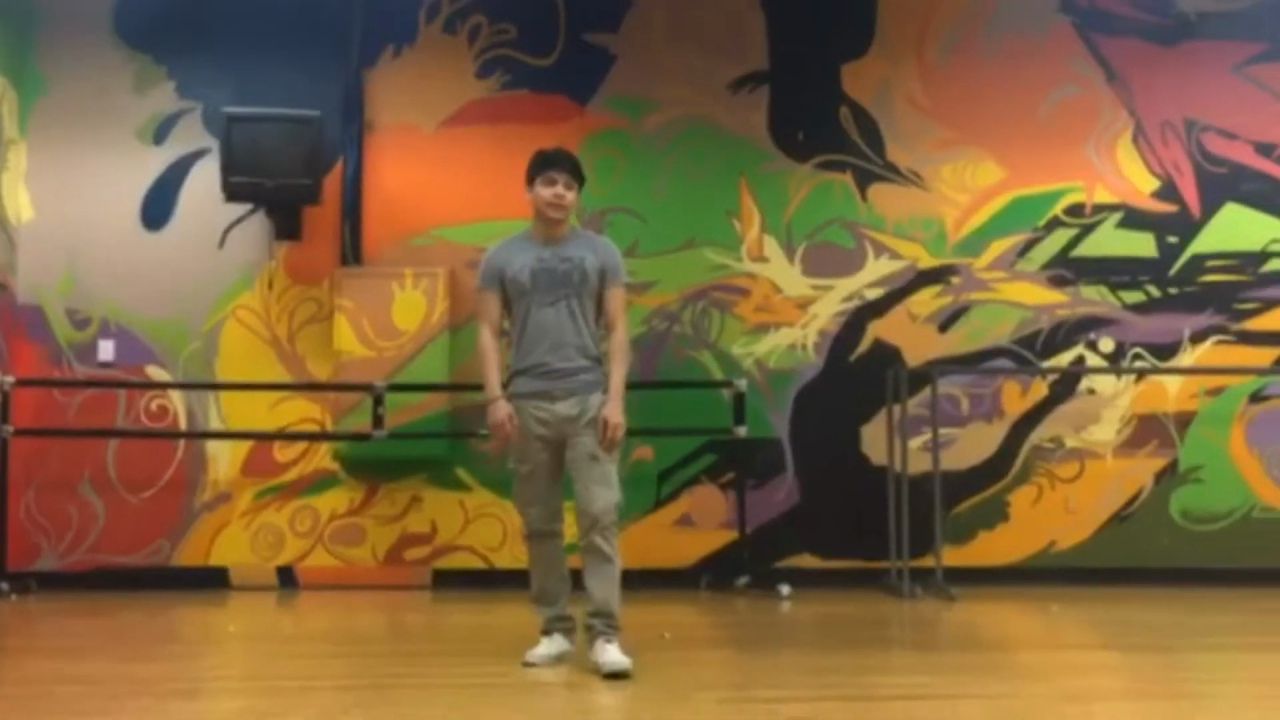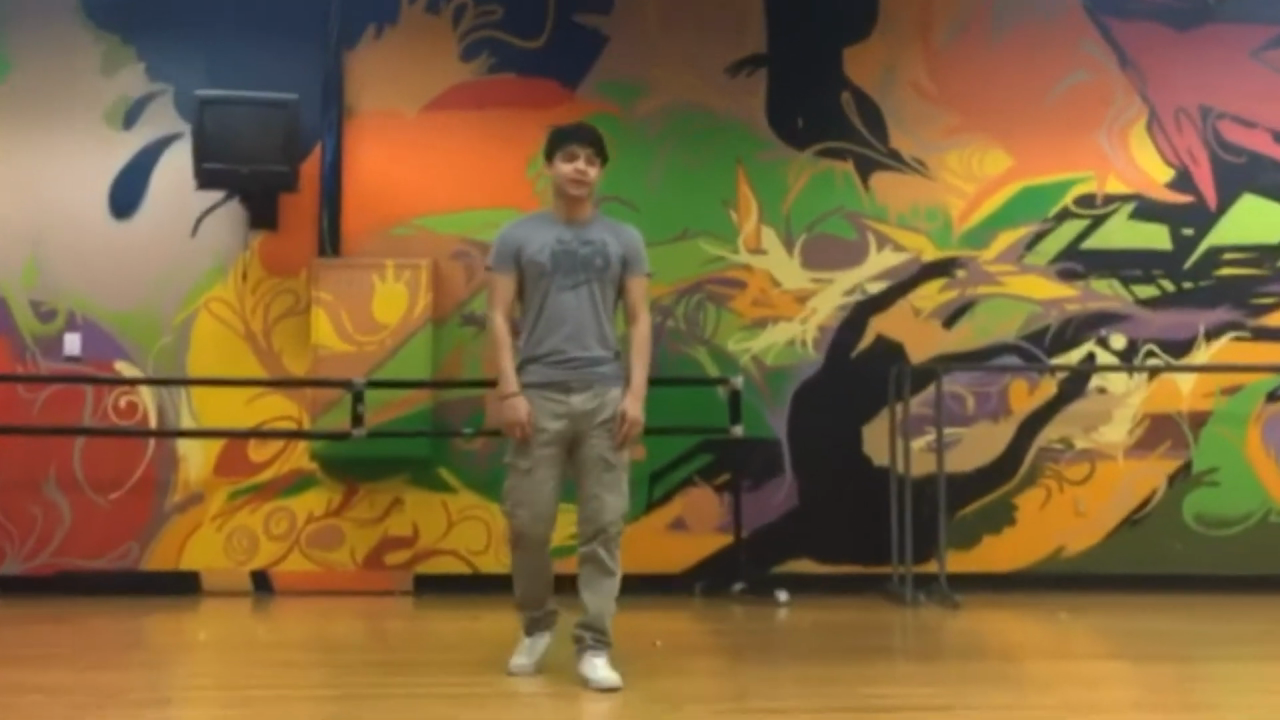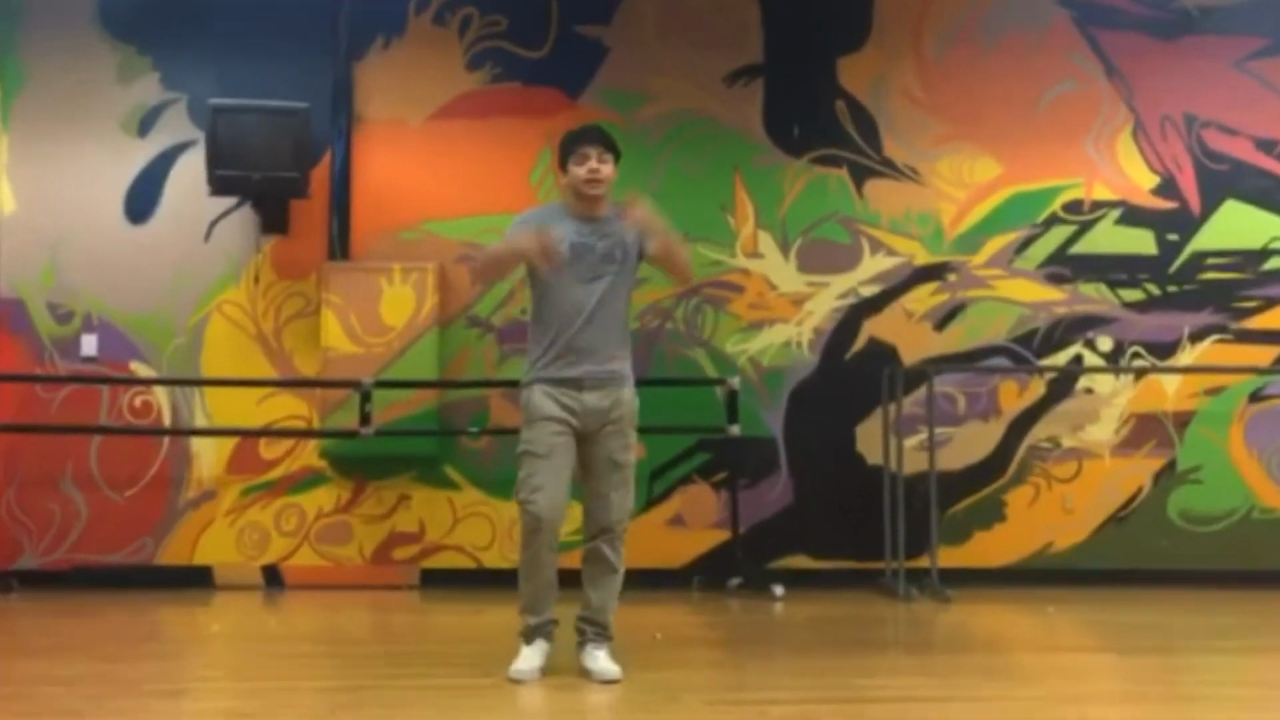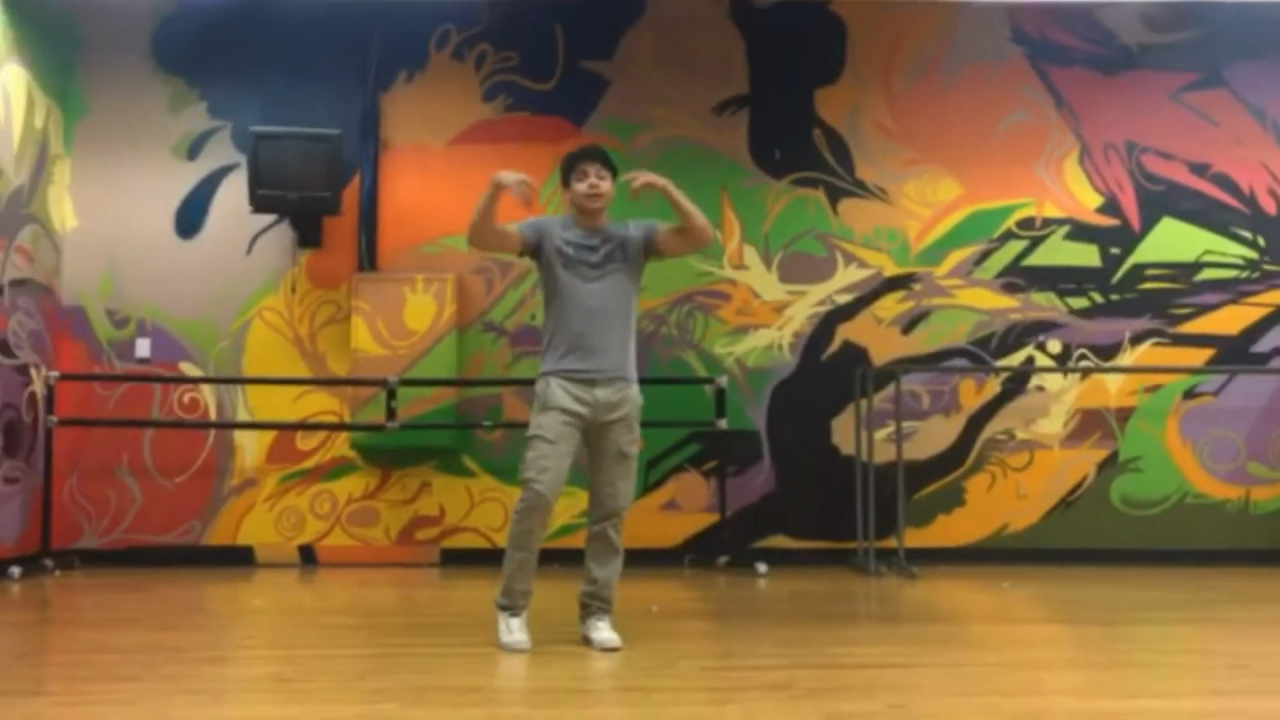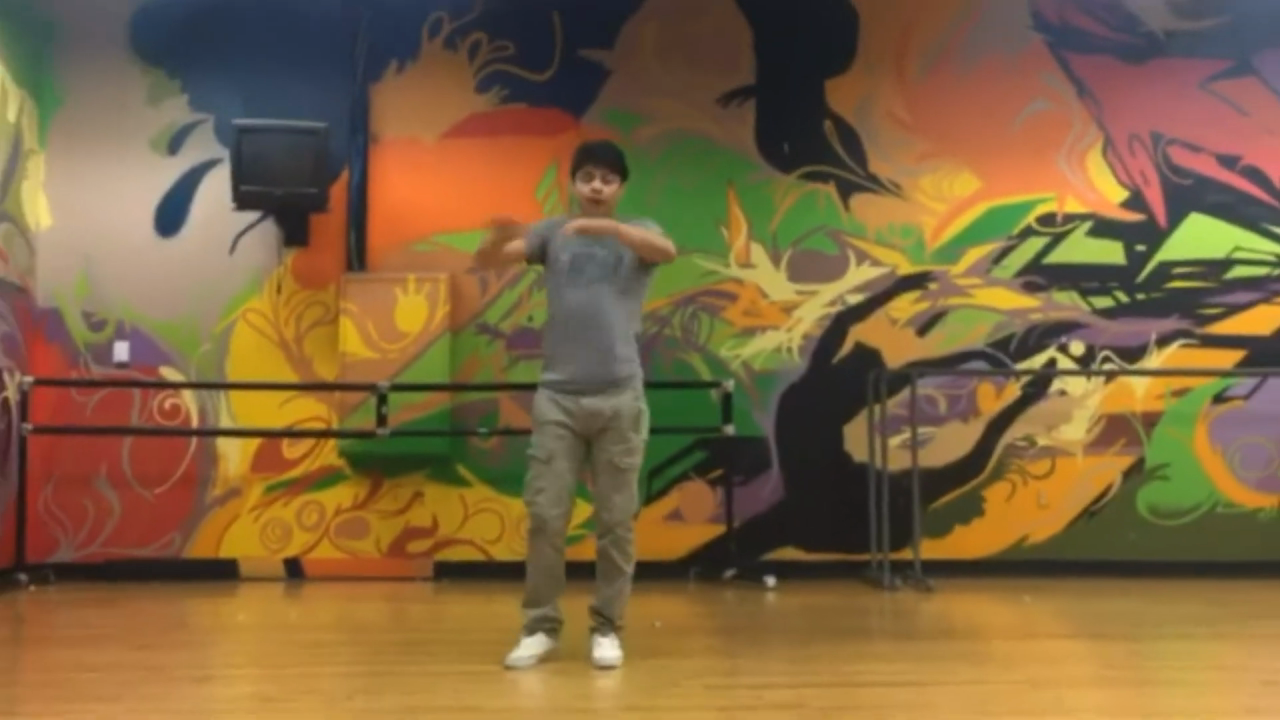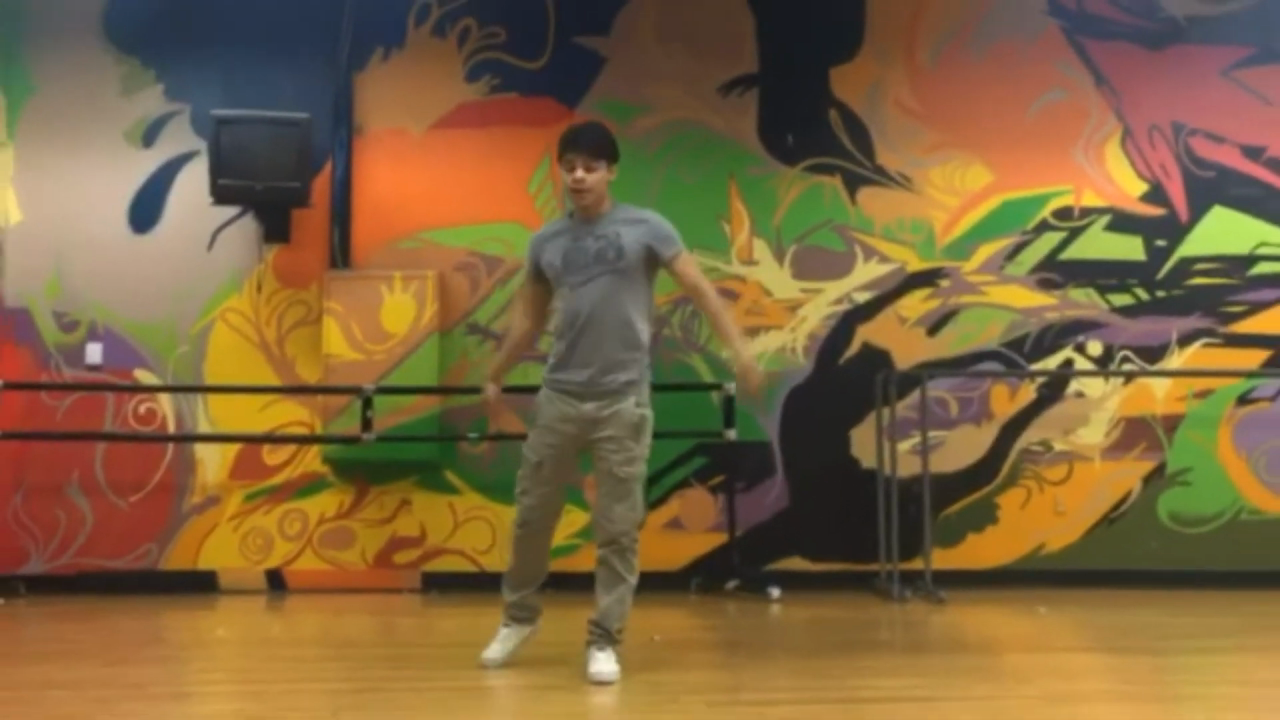
dt=0.4s
person 1, frame 1
left shoulder: (602, 253)
right shoulder: (501, 258)
left elbow: (616, 330)
right elbow: (488, 333)
left wrist: (615, 400)
right wrist: (495, 398)
left hip: (589, 401)
right hip: (528, 403)
left knee: (600, 514)
right knee: (540, 523)
left ankle: (603, 634)
right ankle: (556, 629)
person 1, frame 2
left shoulder: (624, 240)
right shoulder: (516, 237)
left elbow: (639, 321)
right elbow: (500, 318)
left wrist: (636, 394)
right wrist: (510, 392)
left hip: (604, 396)
right hip: (539, 395)
left knee: (604, 522)
right knee: (527, 521)
left ankle: (594, 645)
right ankle: (537, 625)
person 1, frame 3
left shoulder: (633, 229)
right shoulder: (538, 222)
left elbow: (685, 272)
right elbow: (483, 269)
left wrist: (657, 227)
right wrist: (518, 247)
left hip: (614, 392)
right hip: (549, 391)
left knee: (609, 520)
right knee: (541, 511)
left ankle: (595, 638)
right ankle: (536, 633)
person 1, frame 4
left shoulder: (635, 235)
right shoulder: (546, 232)
left elbow: (702, 238)
right elbow: (481, 239)
left wrist: (665, 187)
right wrist: (495, 189)
left hip: (620, 390)
right hip: (561, 385)
left knee: (611, 508)
right knee: (539, 493)
left ankle: (597, 613)
right ankle: (511, 606)
person 1, frame 5
left shoulder: (635, 232)
right shoulder: (552, 234)
left elbow: (666, 250)
right elbow: (488, 260)
left wrist: (605, 225)
right wrist: (502, 236)
left hip: (620, 397)
right hip: (557, 397)
left knee: (616, 520)
right knee: (545, 516)
left ankle: (606, 629)
right ankle: (540, 628)
person 1, frame 6
left shoulder: (644, 227)
right shoulder: (547, 242)
left elbow: (698, 286)
right elbow: (530, 316)
left wrist: (738, 348)
right wrist: (496, 376)
left hip: (622, 401)
right hip: (559, 398)
left knee: (618, 529)
right knee: (533, 515)
left ankle: (604, 639)
right ankle: (519, 616)
